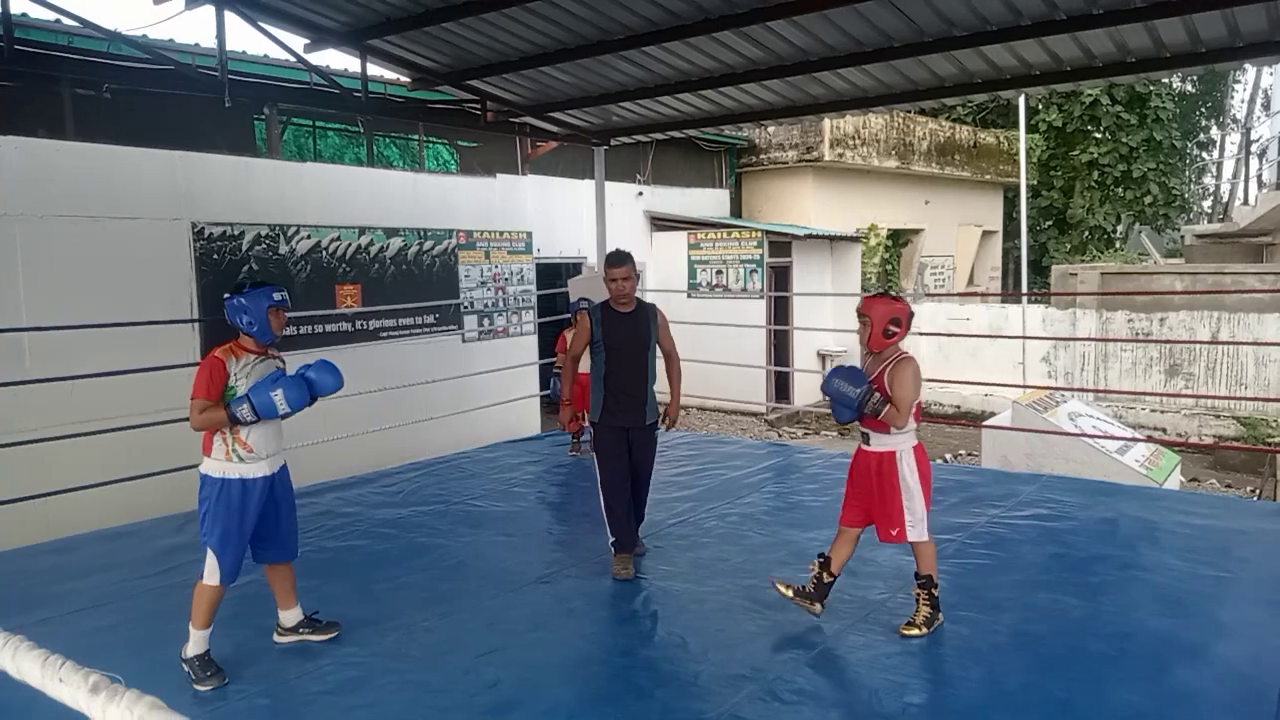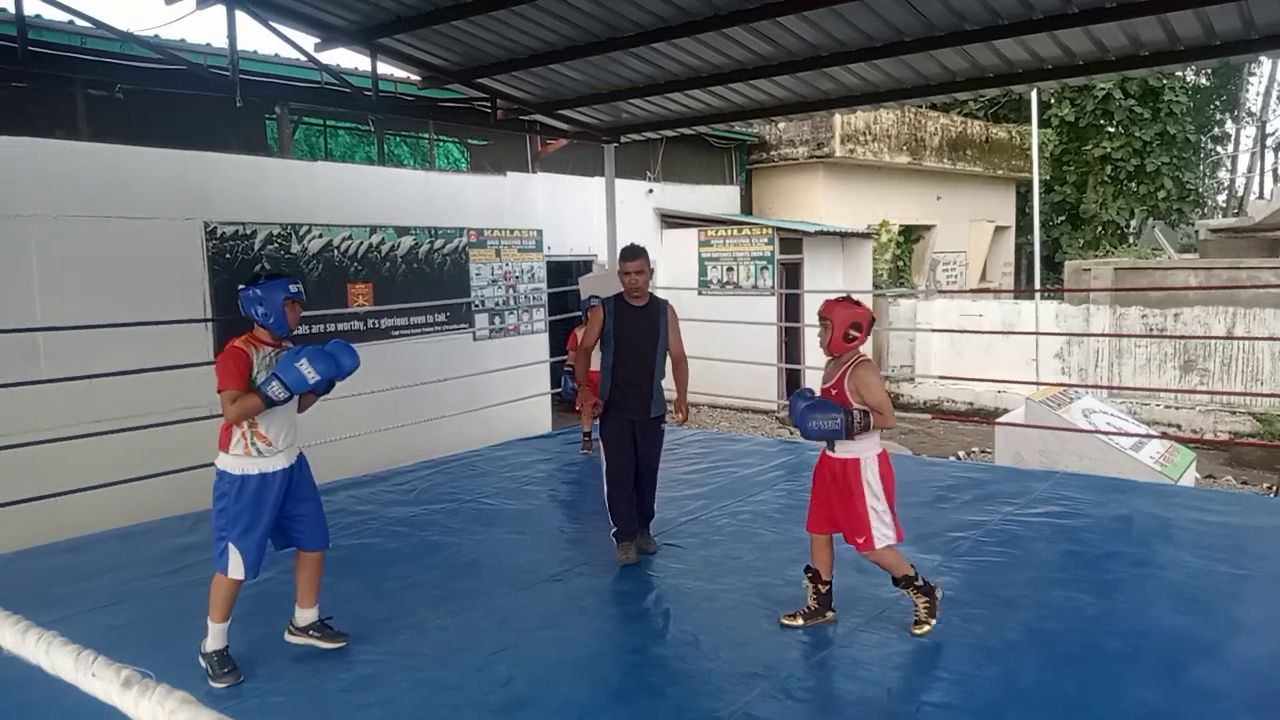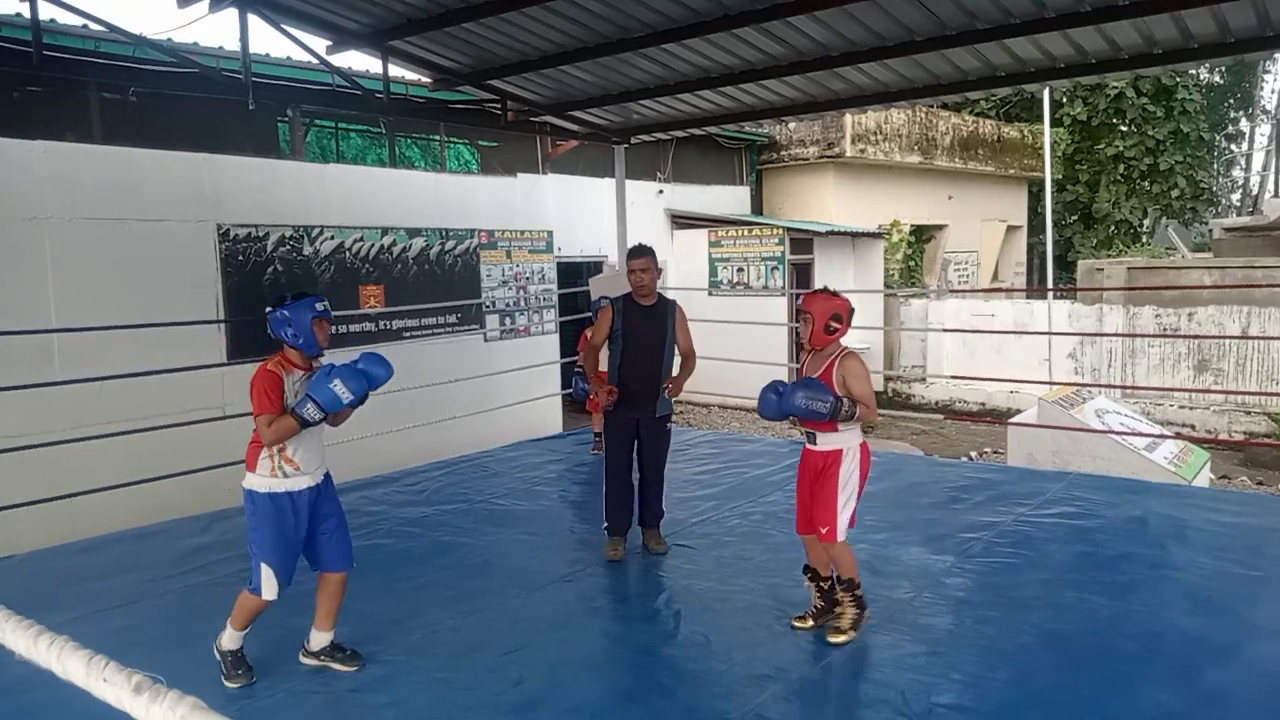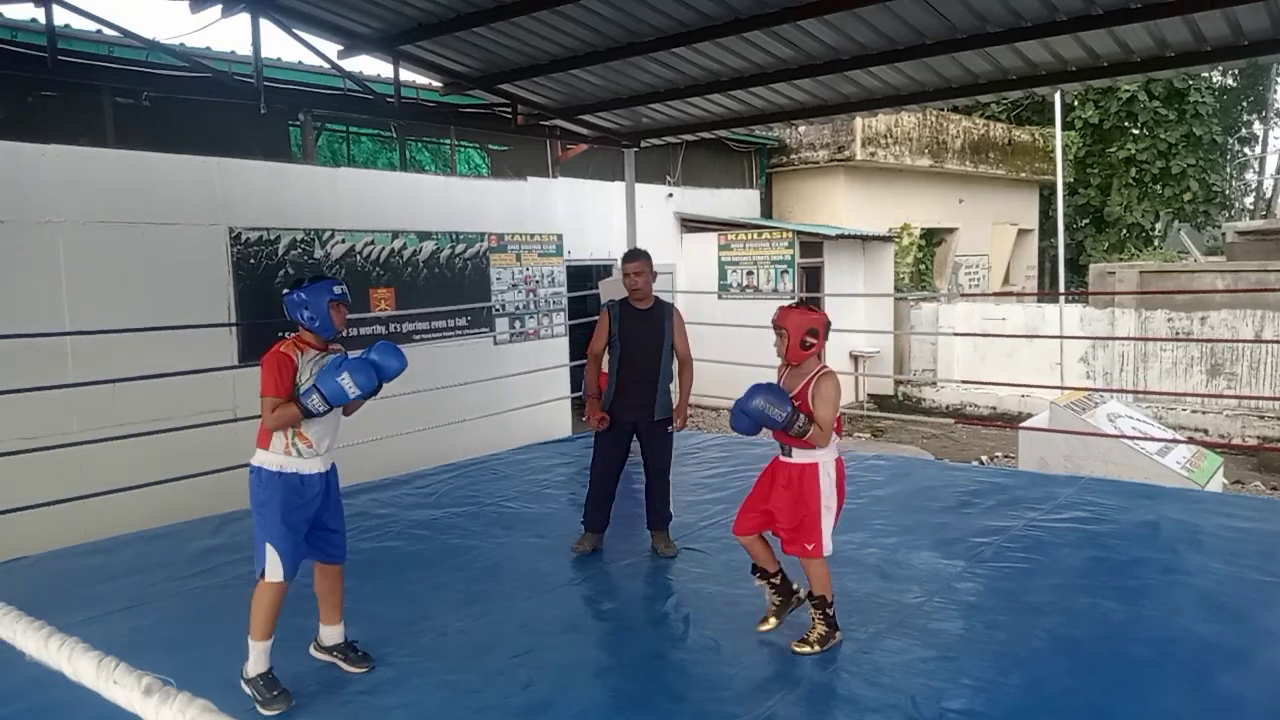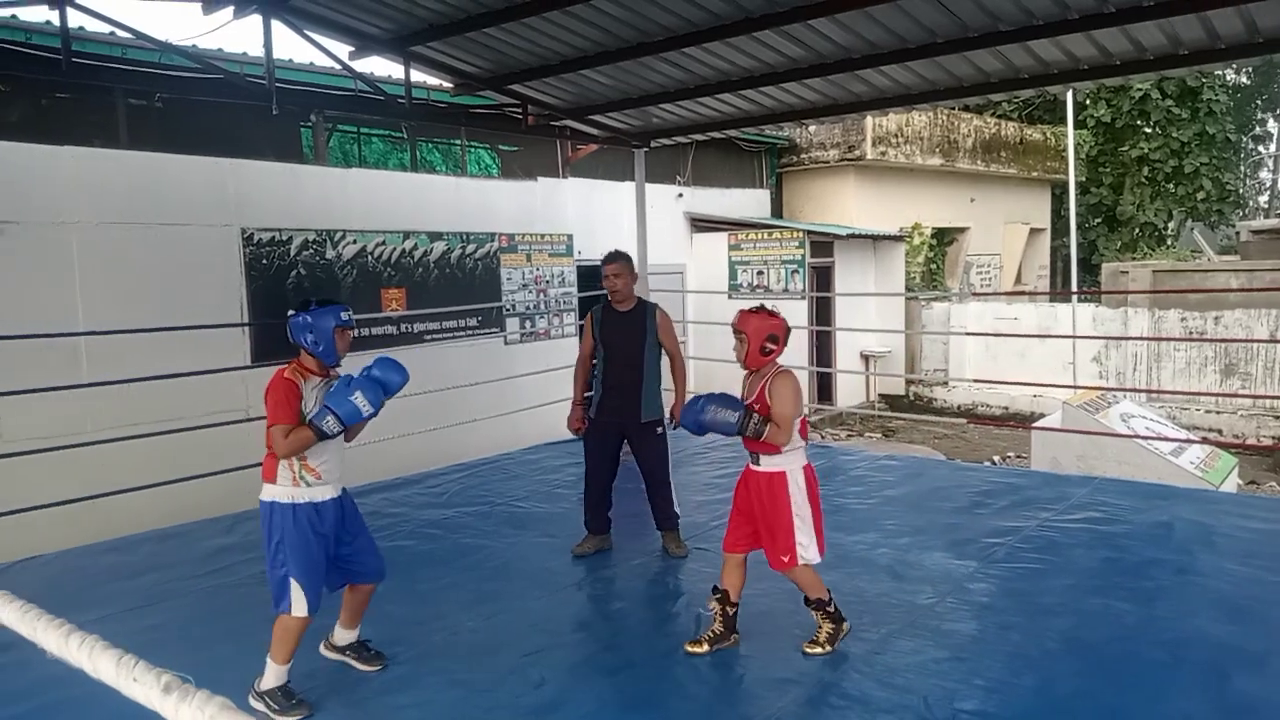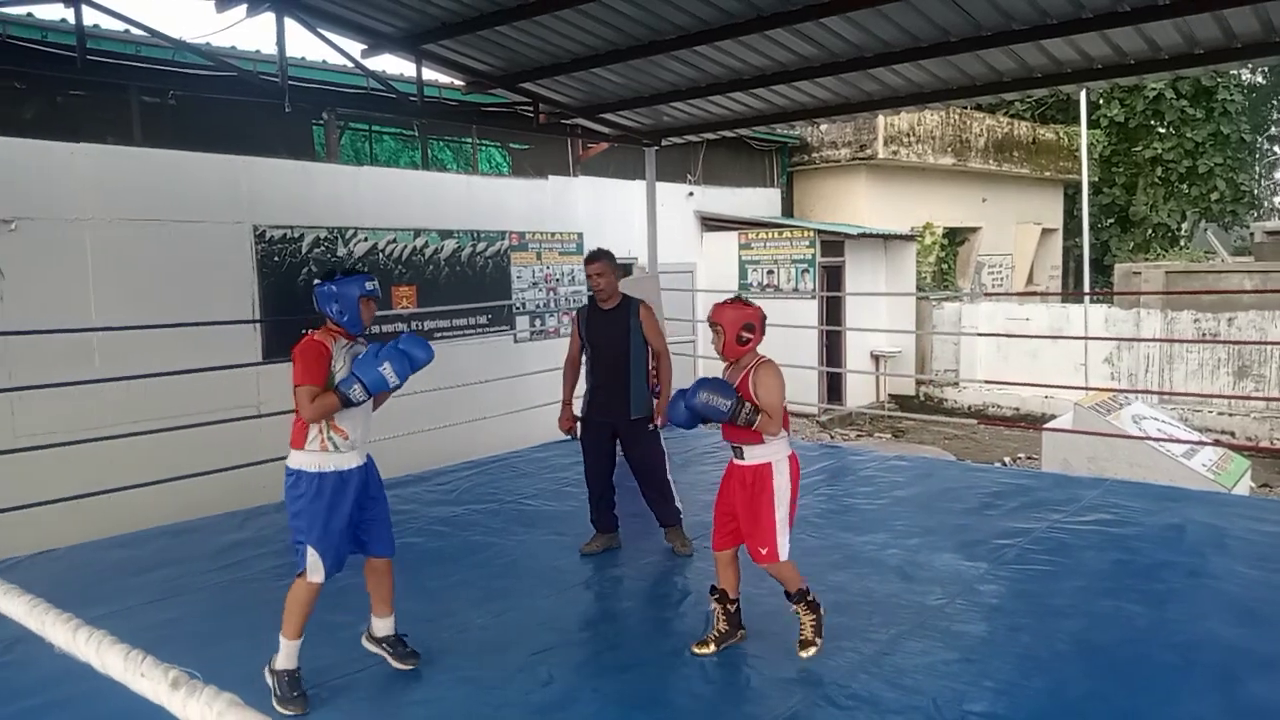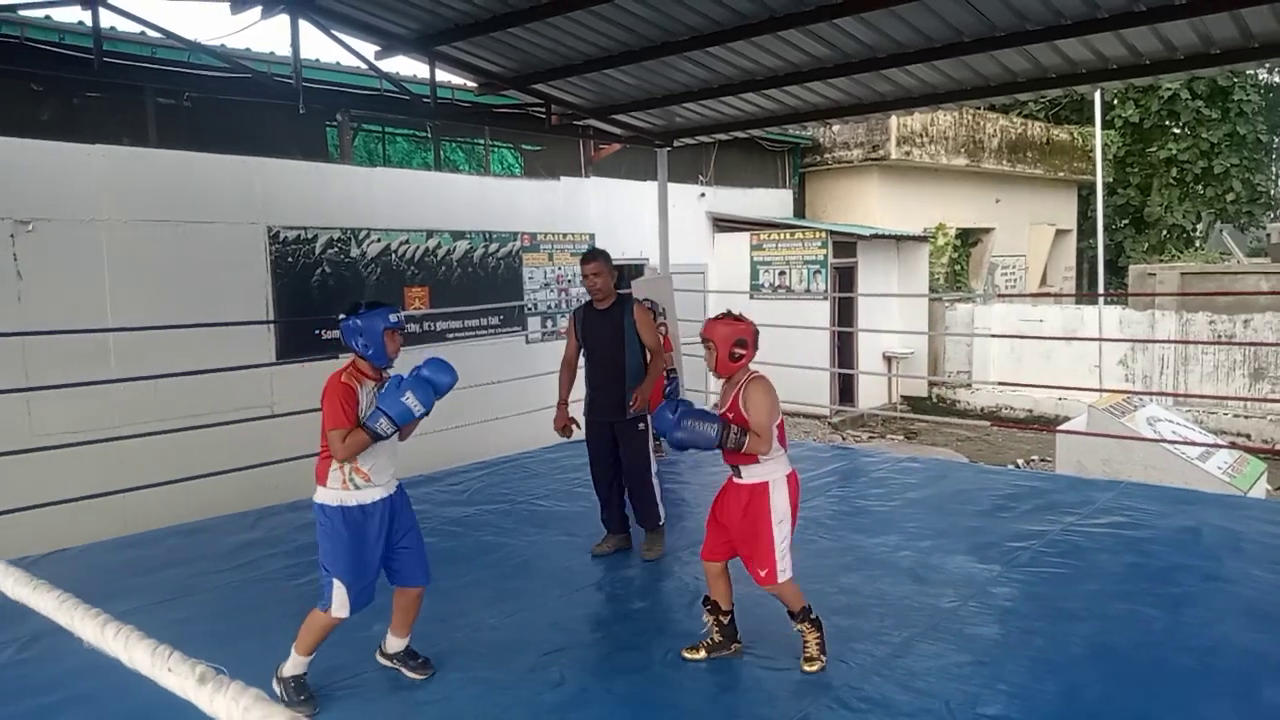
dt=0.2s
person 1, frame 1
left shoulder: (275, 360)
right shoulder: (219, 361)
right elbow: (198, 418)
left wrist: (305, 392)
right wrist: (251, 408)
left hip: (271, 473)
right hip: (227, 479)
left knee: (280, 553)
right knee: (218, 571)
left ankle: (291, 622)
right ankle: (195, 650)
person 1, frame 2
left shoulder: (289, 351)
right shoulder: (238, 353)
right elbow: (233, 410)
left wrist: (323, 379)
right wrist: (281, 384)
left hip: (289, 465)
right hip: (245, 474)
left knee: (313, 544)
right knee: (235, 564)
left ankle: (305, 622)
right ankle: (214, 646)
person 1, frame 3
left shoulder: (318, 368)
right shoulder: (270, 376)
left elbow: (331, 420)
right elbow: (269, 433)
left wrist: (355, 393)
right wrist: (314, 404)
left hip: (314, 485)
right hip: (272, 492)
left knee: (336, 565)
right knee: (267, 585)
left ankle: (319, 644)
right ankle: (229, 644)
person 1, frame 4
left shoulder: (335, 352)
right shoulder: (282, 356)
left elbow: (346, 408)
right elbow: (271, 419)
left wrist: (369, 380)
right wrist: (320, 398)
left hip: (319, 472)
right hip: (279, 475)
left knee: (331, 560)
right knee: (277, 573)
left ankle: (331, 640)
right ankle: (256, 669)
person 1, frame 5
left shoulder: (334, 378)
right shoulder: (287, 383)
right elbow: (283, 445)
left wrist: (369, 402)
right wrist: (332, 417)
left hip: (331, 499)
right hip: (290, 506)
left knee: (367, 574)
right knee: (301, 604)
left ankle: (342, 640)
person 1, frame 6
left shoulder: (359, 347)
right shoulder: (314, 347)
right elbow: (309, 410)
left wrist: (391, 374)
right wrist: (359, 385)
left hip: (357, 466)
right hip: (316, 474)
left knee: (380, 554)
right knee: (314, 572)
left ankle: (382, 632)
right ankle: (283, 666)
person 1, frame 7
left shoulder: (385, 380)
right shoulder: (342, 386)
right elbow: (341, 449)
left wrist: (419, 402)
right wrist: (385, 417)
left hip: (387, 497)
right hip: (344, 506)
left knee: (414, 582)
right knee: (340, 604)
left ankle: (395, 648)
right ankle: (290, 673)
person 2, frame 1
left shoulder: (905, 367)
right shoulder: (869, 359)
left elbow: (899, 418)
left wrist: (865, 398)
right wrist: (847, 404)
left hip: (899, 458)
right hip: (868, 453)
left knee: (913, 532)
right knee: (849, 525)
left ankle: (929, 605)
right ankle: (816, 593)
person 2, frame 2
left shoulder: (863, 371)
right shoulder: (833, 365)
left elbow: (888, 418)
left wrist: (847, 422)
right wrist: (812, 411)
left hip: (862, 464)
right hip: (832, 460)
left knee: (871, 544)
right knee: (819, 532)
left ankle: (924, 593)
right ankle: (820, 605)
person 2, frame 3
left shoulder: (849, 363)
right shoulder: (808, 358)
left elbow: (870, 412)
left wrist: (835, 407)
right wrist: (786, 403)
left hip: (844, 455)
right hip: (813, 453)
left knee: (829, 537)
right knee: (809, 533)
left ankle: (854, 603)
right ankle: (827, 602)
person 2, frame 4
left shoulder: (824, 381)
right shoulder: (785, 371)
left elbow: (823, 437)
left wrist: (788, 419)
right wrist: (756, 415)
left hip: (818, 471)
right hip: (784, 465)
left knee: (810, 552)
right knee: (745, 530)
left ankle: (826, 626)
right ankle: (783, 593)
person 2, frame 5
left shoulder: (783, 382)
right shoulder: (752, 378)
left elbow: (780, 436)
left wrist: (742, 420)
right wrist: (720, 416)
left hip: (787, 478)
right hip: (756, 474)
left knee: (794, 561)
right knee: (733, 551)
left ankle: (833, 621)
right ankle: (724, 627)
person 2, frame 6
left shoulder: (765, 372)
right shoulder: (731, 371)
left elbow: (771, 424)
left wrist: (733, 409)
right wrist: (699, 408)
left hip: (771, 470)
right hip: (739, 468)
left knee: (769, 557)
right knee: (722, 549)
left ankle: (808, 607)
right ankle: (729, 625)
person 2, frame 7
left shoulder: (757, 388)
right shoulder: (728, 385)
left elbow: (763, 442)
left wrist: (720, 432)
right wrist: (694, 423)
left hip: (770, 488)
right hip: (739, 485)
left knee: (770, 575)
right knee: (712, 561)
left ankle: (809, 627)
right ankle: (724, 635)
person 3, frame 1
left shoulder: (653, 315)
right shoulder: (591, 318)
left elbow: (670, 357)
right elbow: (572, 358)
left wrist: (674, 400)
right wrist: (566, 402)
left hip: (645, 416)
right hip: (606, 417)
left knee: (640, 480)
right knee: (614, 483)
left ankle: (631, 532)
right ankle: (622, 549)
person 3, frame 2
left shoulder: (664, 311)
right shoulder: (604, 310)
left elbow: (678, 357)
right elbow: (584, 350)
left wrist: (682, 397)
right wrist: (585, 388)
left hip: (652, 409)
right hip: (613, 408)
left knee: (647, 472)
right knee: (618, 473)
left ankle: (643, 528)
right ankle: (625, 538)
person 3, frame 3
left shoulder: (672, 311)
right shoulder: (613, 309)
left elbow: (688, 353)
right elbow: (592, 348)
left wrist: (680, 378)
right wrist: (596, 382)
left hip: (657, 407)
right hip: (619, 406)
left knee: (654, 470)
right knee: (617, 470)
left ankle: (651, 528)
right ankle: (616, 534)
person 3, frame 4
left shoulder: (670, 314)
right shoulder: (611, 314)
left elbow: (684, 360)
right elbow: (594, 357)
left wrist: (682, 402)
right wrist: (593, 400)
left hip: (657, 411)
right hip: (616, 410)
left knee: (658, 472)
right knee: (603, 471)
left ankle: (660, 531)
right ankle: (593, 531)
person 3, frame 5
left shoulder: (654, 315)
right shoulder: (596, 317)
left elbow: (675, 357)
right elbow: (584, 361)
left wrist: (679, 402)
right wrist: (577, 405)
left hip: (646, 414)
right hip: (603, 413)
left knee: (657, 474)
right knee: (597, 475)
left ankle: (669, 531)
right ankle: (597, 533)
person 3, frame 6
left shoulder: (639, 311)
right shoulder: (582, 316)
left elbow: (661, 354)
right elbow: (573, 361)
left wrist: (664, 398)
right wrist: (566, 405)
left hip: (636, 411)
right hip: (595, 412)
left knee: (652, 470)
right knee: (596, 475)
left ankle: (673, 528)
right ankle: (605, 531)
person 3, frame 7
left shoulder: (634, 310)
right shoulder: (579, 317)
left elbow: (657, 353)
right elbow: (569, 363)
left wrist: (646, 388)
right wrist: (562, 406)
left hip: (631, 409)
right hip: (596, 411)
left knee: (639, 470)
right knee: (603, 475)
left ankle: (654, 530)
right ankle: (617, 532)
